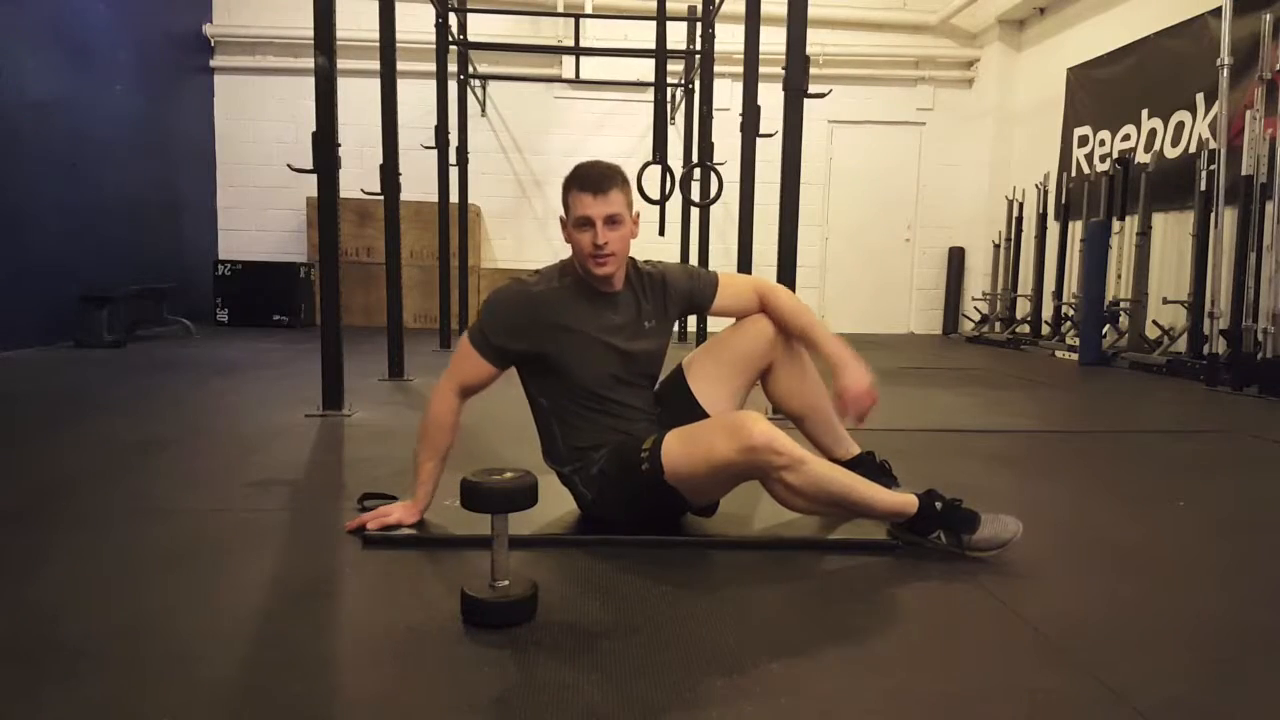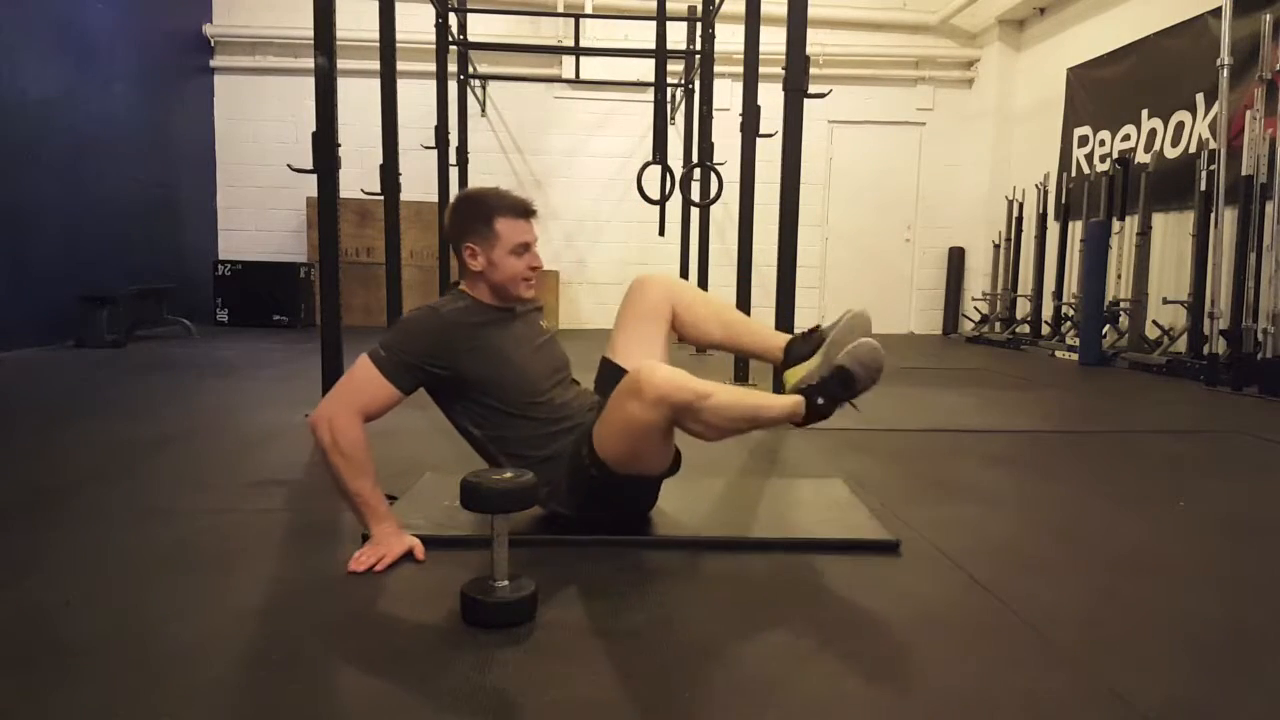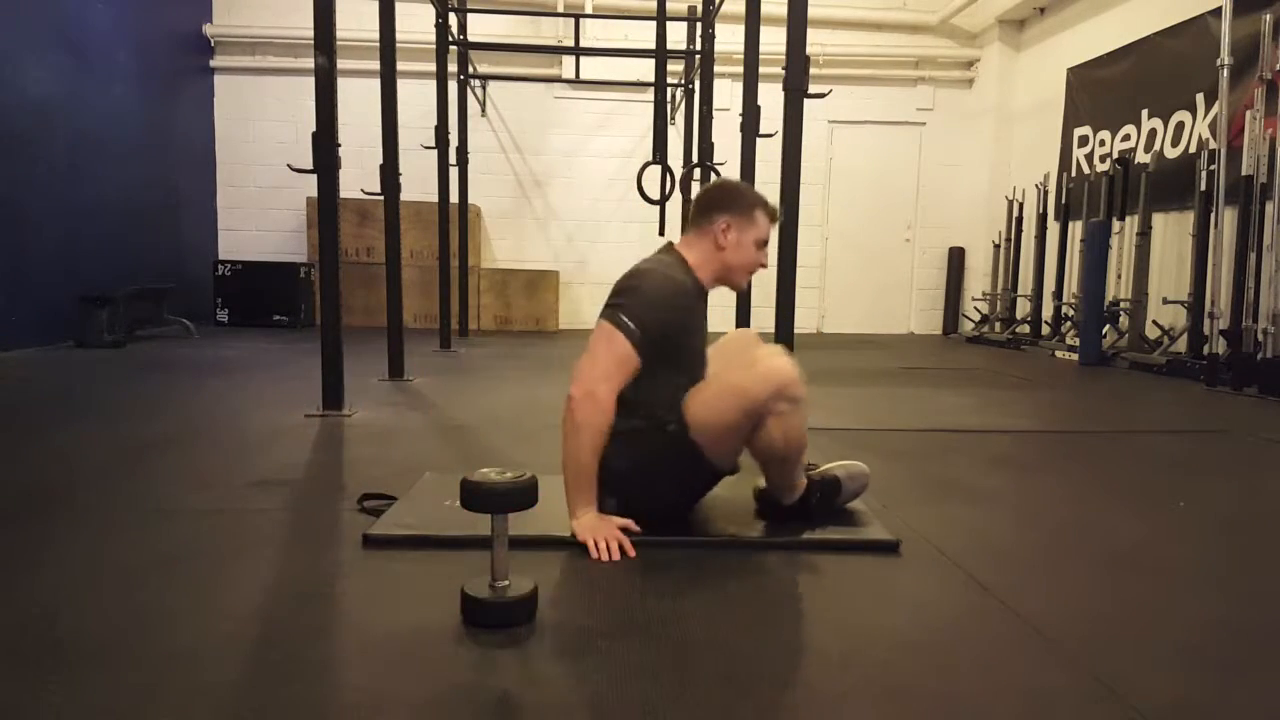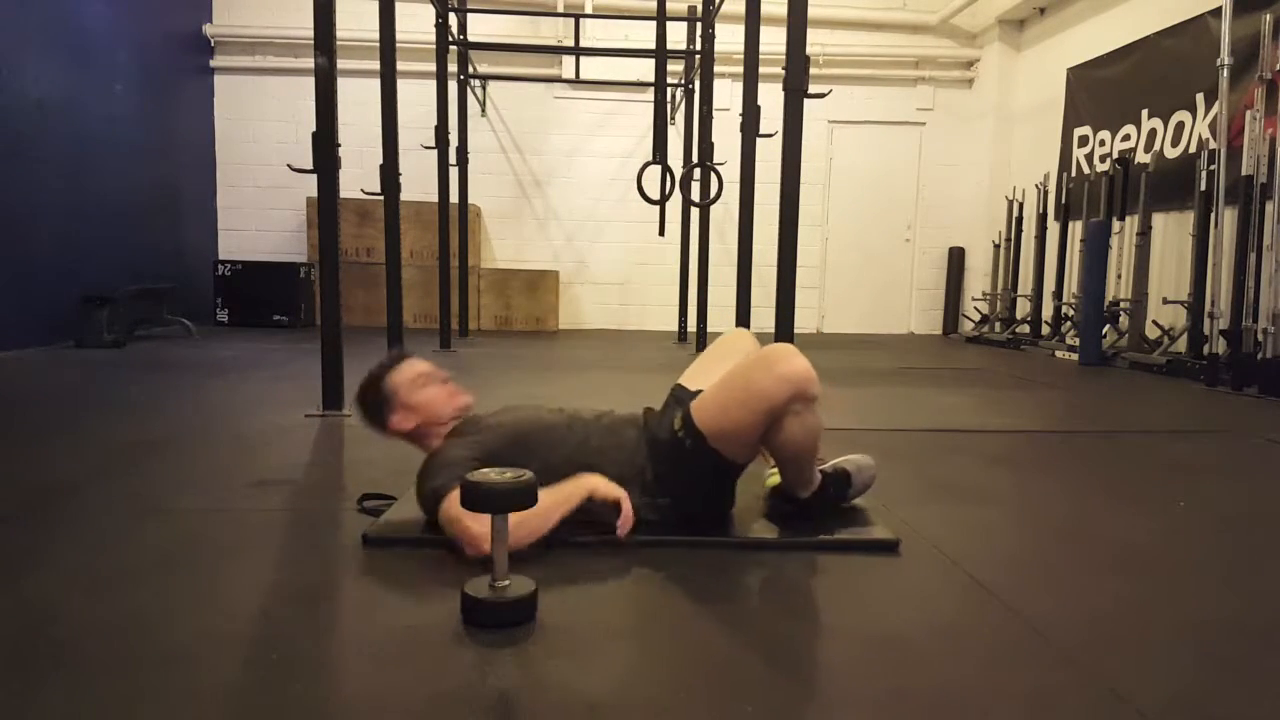
dt=1s
person 1, frame 1
left shoulder: (660, 283)
right shoulder: (526, 304)
left elbow: (766, 293)
right elbow: (452, 390)
left wrist: (840, 359)
right wrist: (417, 501)
left hip: (659, 434)
right hip: (611, 483)
left knee: (769, 332)
right knee: (753, 438)
left ankle: (862, 470)
right ankle: (921, 517)
person 1, frame 2
left shoulder: (518, 305)
right shoulder: (438, 330)
right elbow: (333, 417)
right wrist: (384, 527)
left hip: (604, 430)
right hip: (587, 483)
left knee: (655, 290)
right knee: (653, 382)
left ankle: (796, 357)
right ankle: (806, 403)
person 1, frame 3
left shoulder: (678, 280)
right shoulder: (661, 289)
right elbow: (587, 393)
right wrist: (584, 513)
left hip: (658, 448)
right hip: (648, 476)
left knee: (745, 343)
right knee: (772, 369)
left ankle: (788, 470)
right ankle: (792, 497)
person 1, frame 4
left shoulder: (472, 432)
right shoulder: (448, 469)
right elbow: (483, 537)
right wrist: (584, 484)
left hip: (648, 437)
right hip: (666, 483)
left knee: (740, 341)
right knee: (787, 369)
left ankle: (798, 477)
right ankle: (804, 492)
